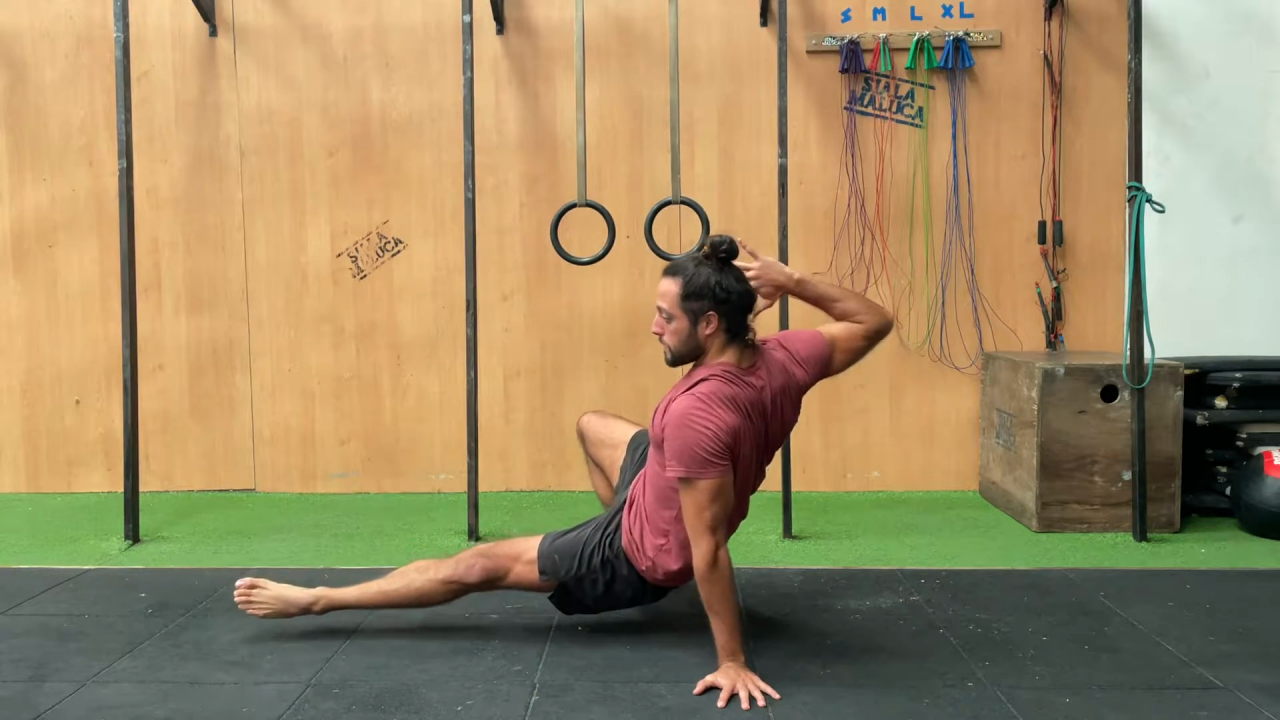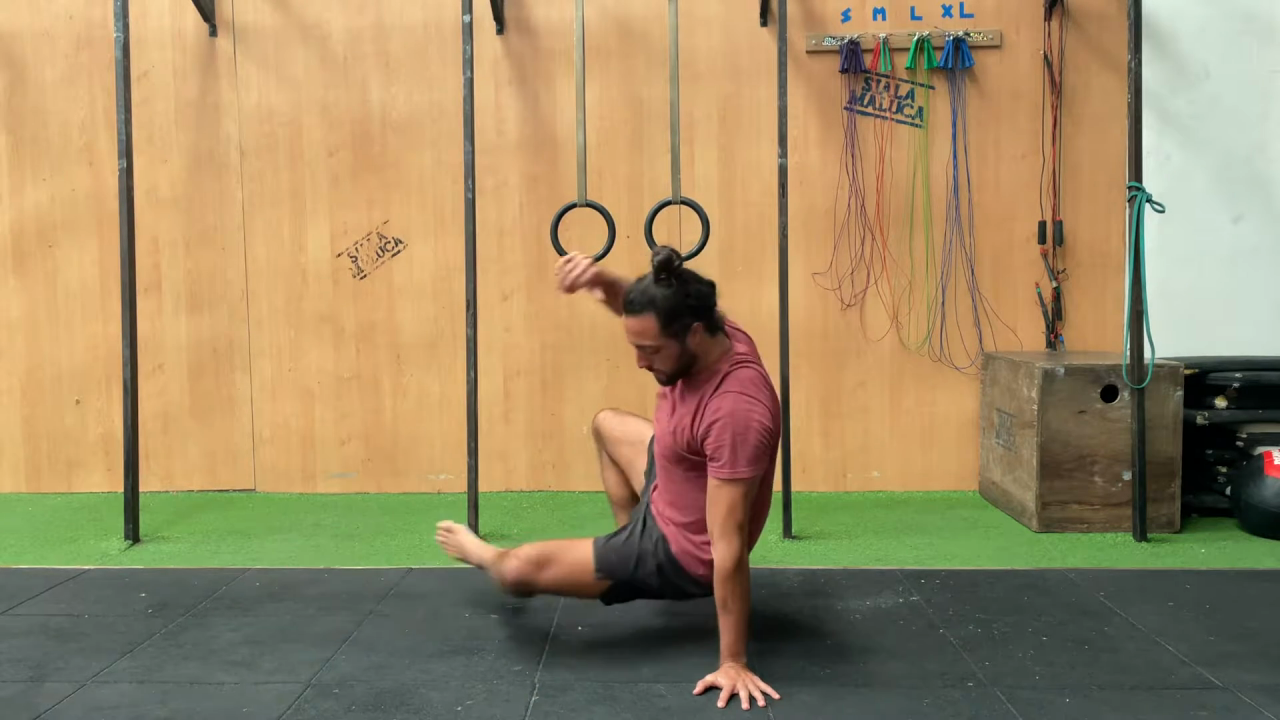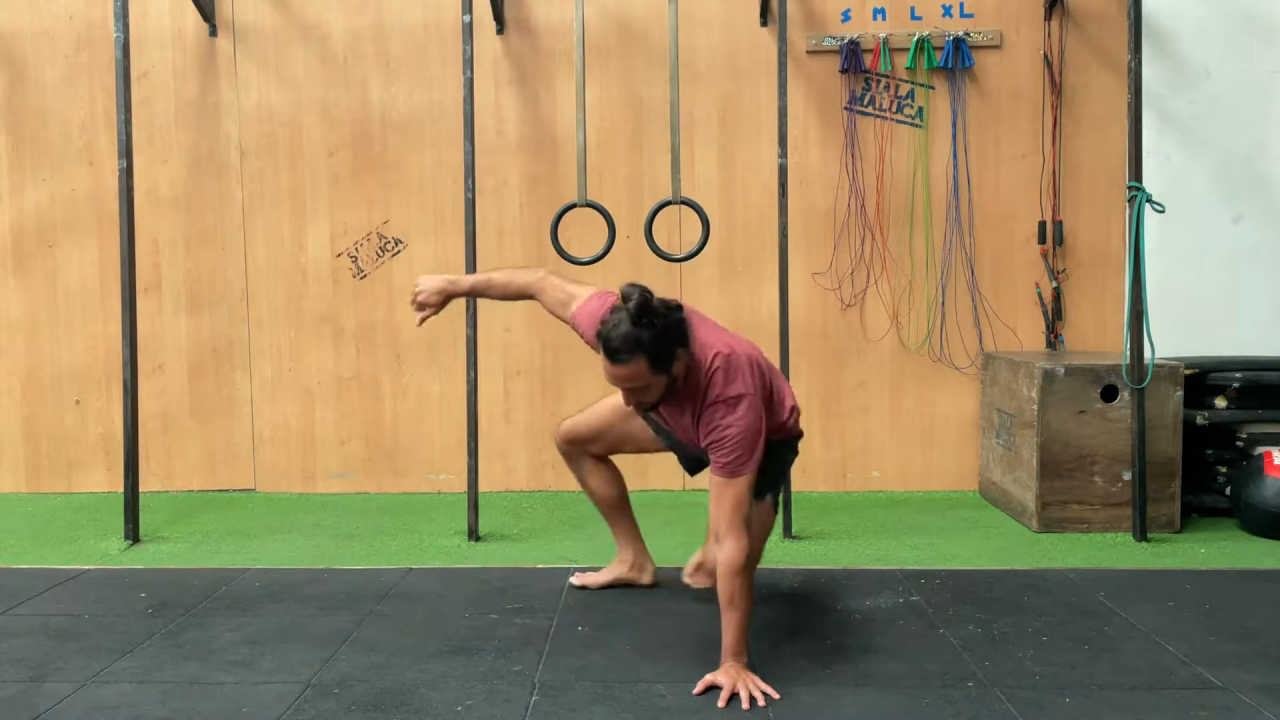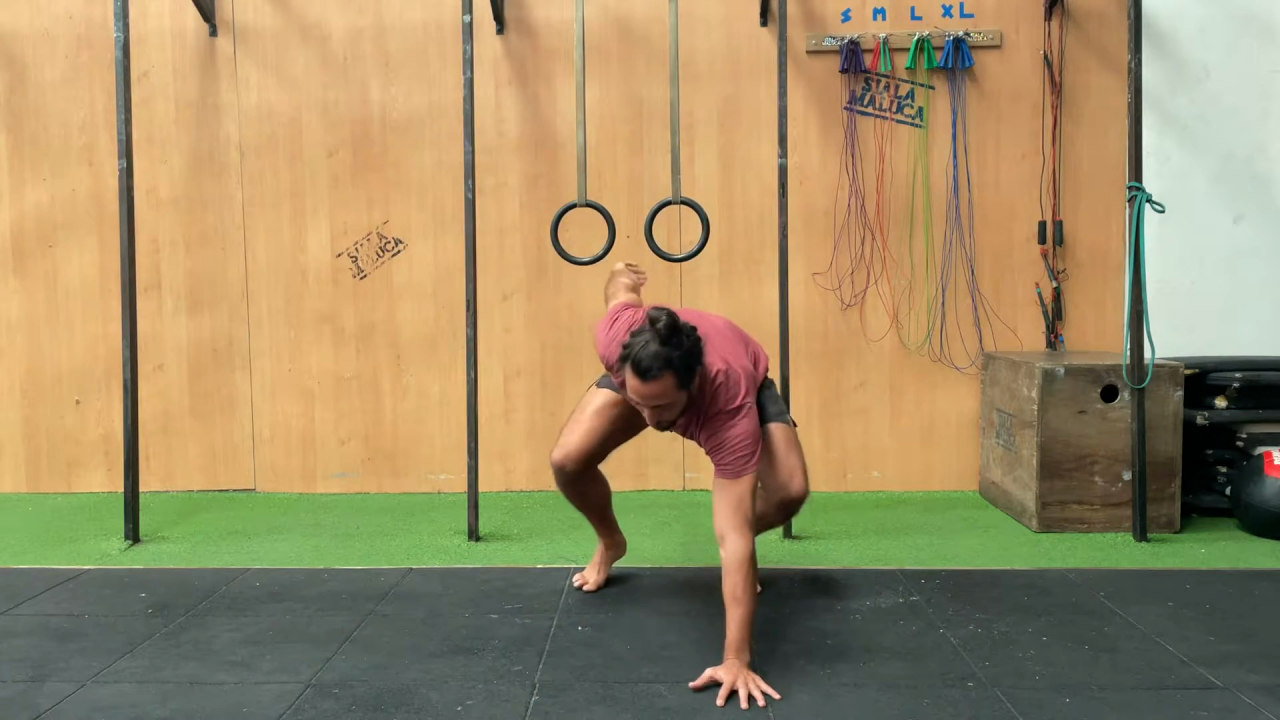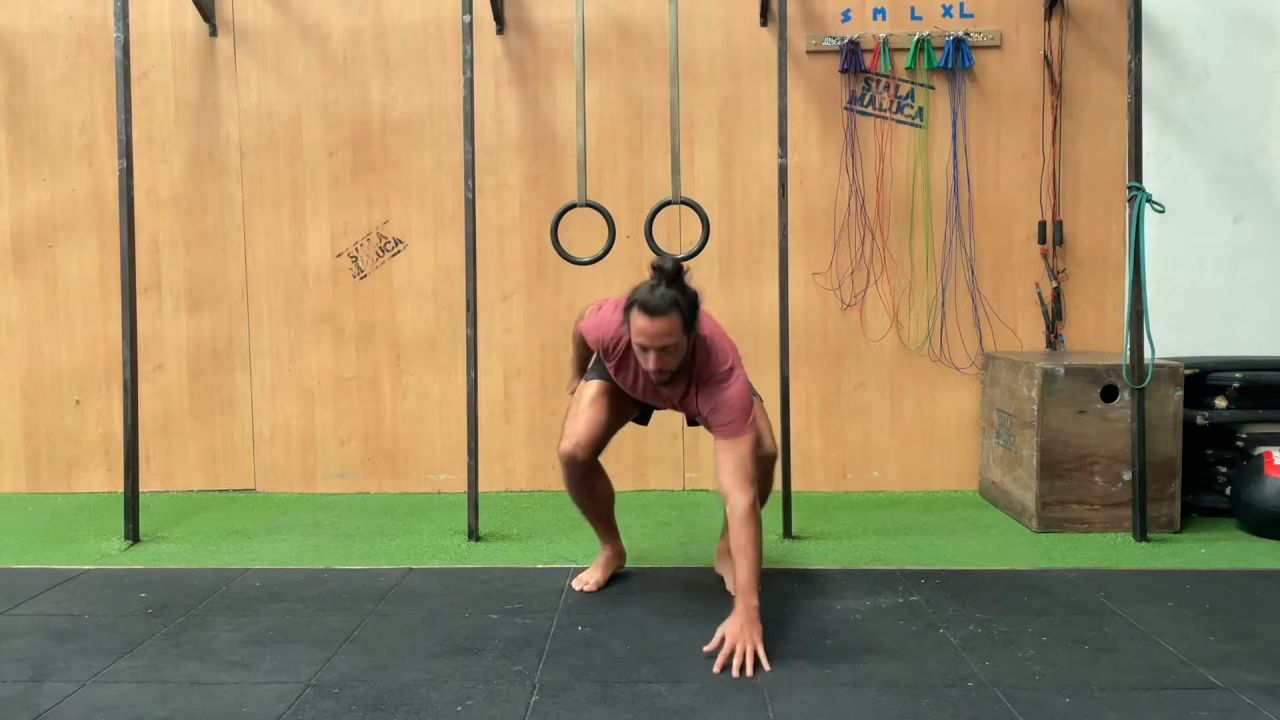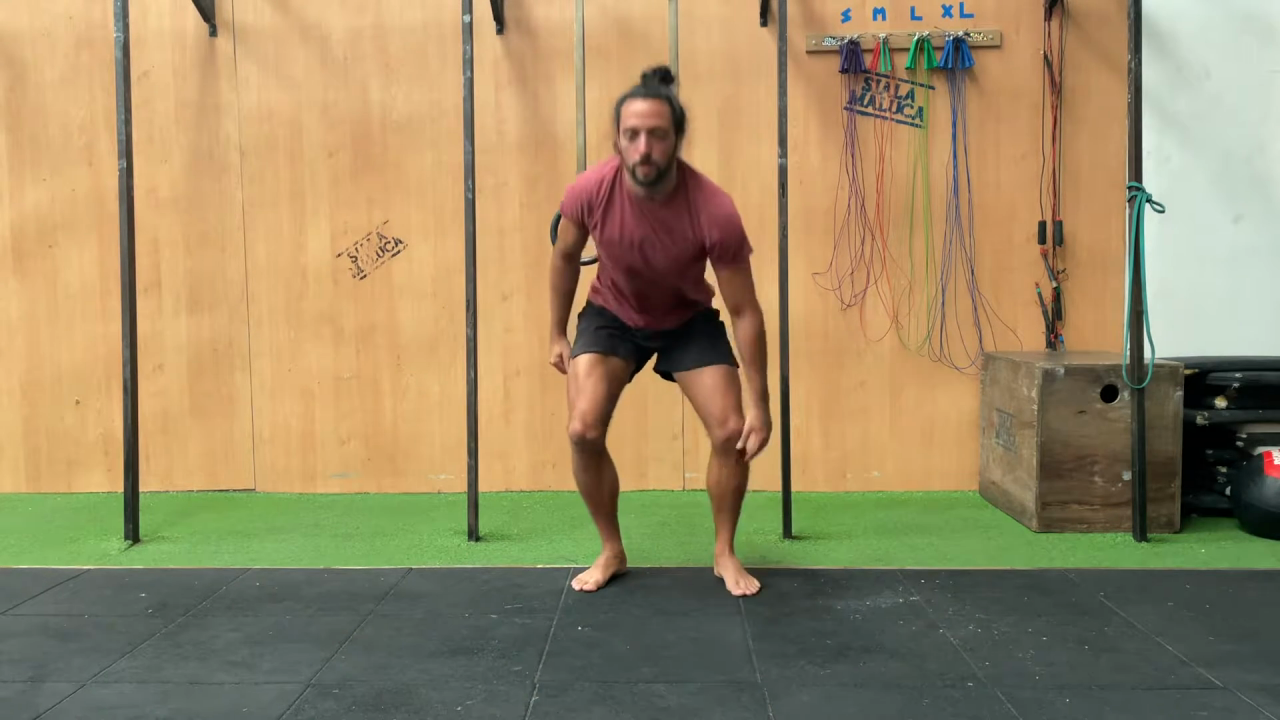
dt=0.3s
person 1, frame 1
left shoulder: (698, 414)
right shoulder: (786, 359)
left elbow: (708, 553)
right elbow: (875, 321)
left wrist: (734, 664)
right wrist: (786, 280)
left hip: (644, 554)
right hip: (658, 489)
left knee: (480, 564)
right knee: (592, 428)
left ankle: (313, 601)
person 1, frame 2
left shoulder: (735, 410)
right shoulder: (700, 333)
left elbow: (728, 550)
right elbow: (635, 307)
left wrist: (734, 663)
right wrist: (602, 279)
left hip: (687, 552)
right hip: (670, 498)
left knee: (527, 567)
right knee: (606, 423)
left ankle: (489, 557)
right ankle: (629, 543)
person 1, frame 3
left shoulder: (736, 410)
right shoulder: (613, 321)
left elbow: (732, 542)
right elbow: (542, 282)
left wrist: (734, 662)
right wrist: (454, 284)
left hip: (762, 436)
left knee: (726, 553)
right knee: (571, 438)
left ankle: (705, 566)
right ankle: (634, 559)
person 1, frame 4
left shoulder: (731, 410)
right shoulder: (619, 339)
left elbow: (735, 540)
right elbow: (621, 282)
left wrist: (735, 660)
right wrist: (624, 275)
left hip: (742, 376)
right hip: (641, 371)
left knee: (789, 492)
right knee: (567, 462)
right ankle: (609, 544)
person 1, frame 5
left shoulder: (721, 377)
right shoulder: (606, 326)
left elbow: (740, 500)
left wrist: (747, 614)
right wrist: (577, 375)
left hip: (701, 391)
right hip: (620, 376)
left knee: (762, 453)
right knee: (573, 452)
left ankle: (725, 553)
right ankle: (611, 549)
person 1, frame 6
left shoulder: (713, 210)
right shoulder: (589, 191)
left elbow: (746, 314)
right elbow: (565, 258)
left wrist: (760, 402)
right wrist: (558, 334)
left hip: (688, 321)
right hip: (611, 316)
left knee: (731, 431)
right knee: (583, 432)
left ankle: (725, 554)
right ankle: (610, 550)
